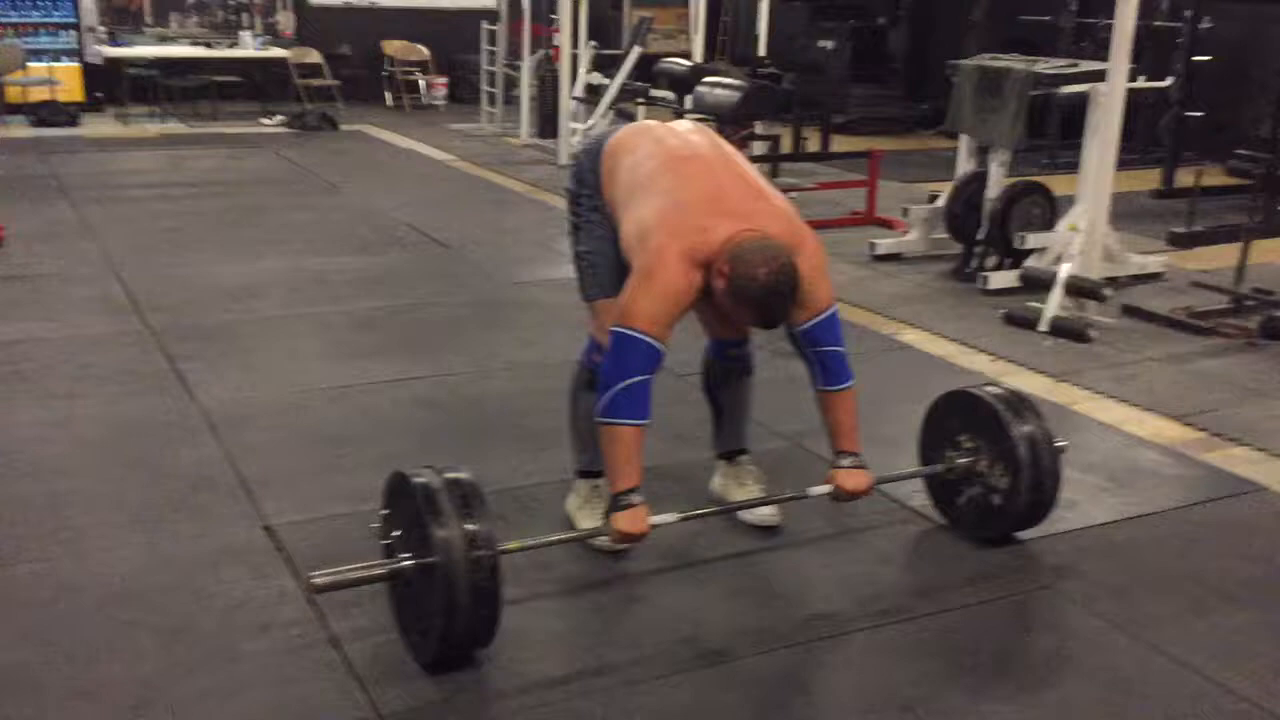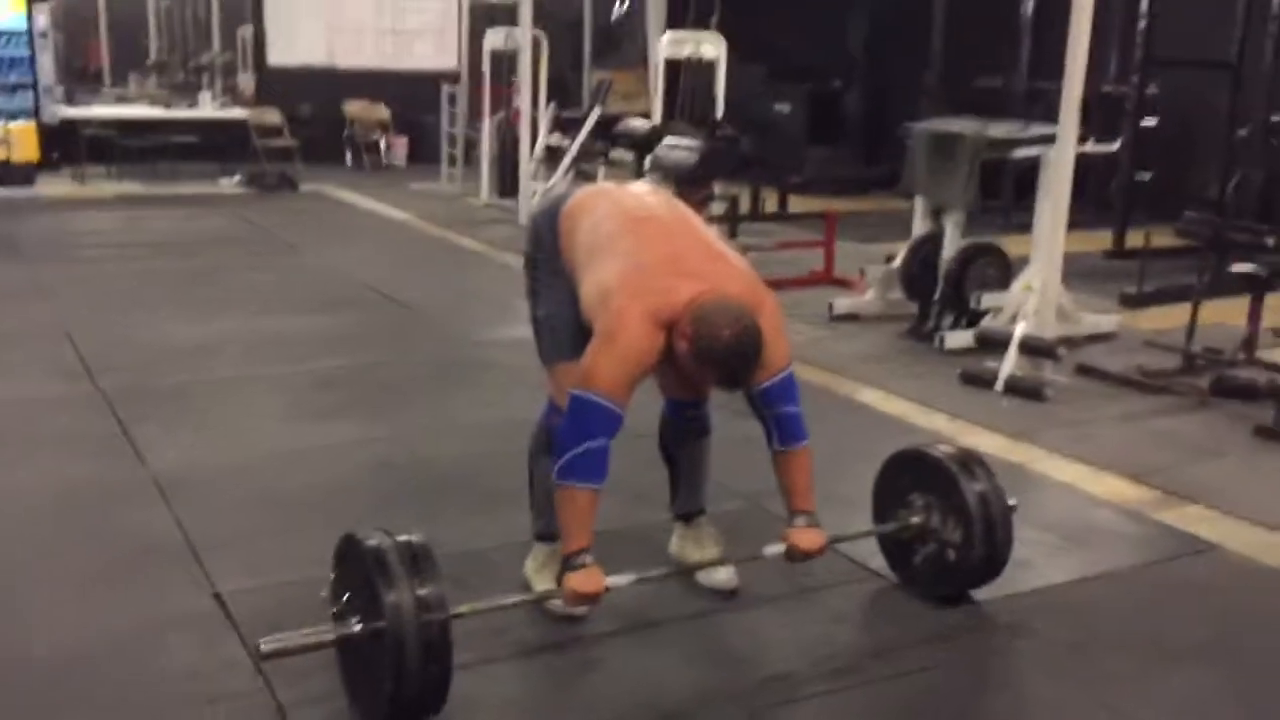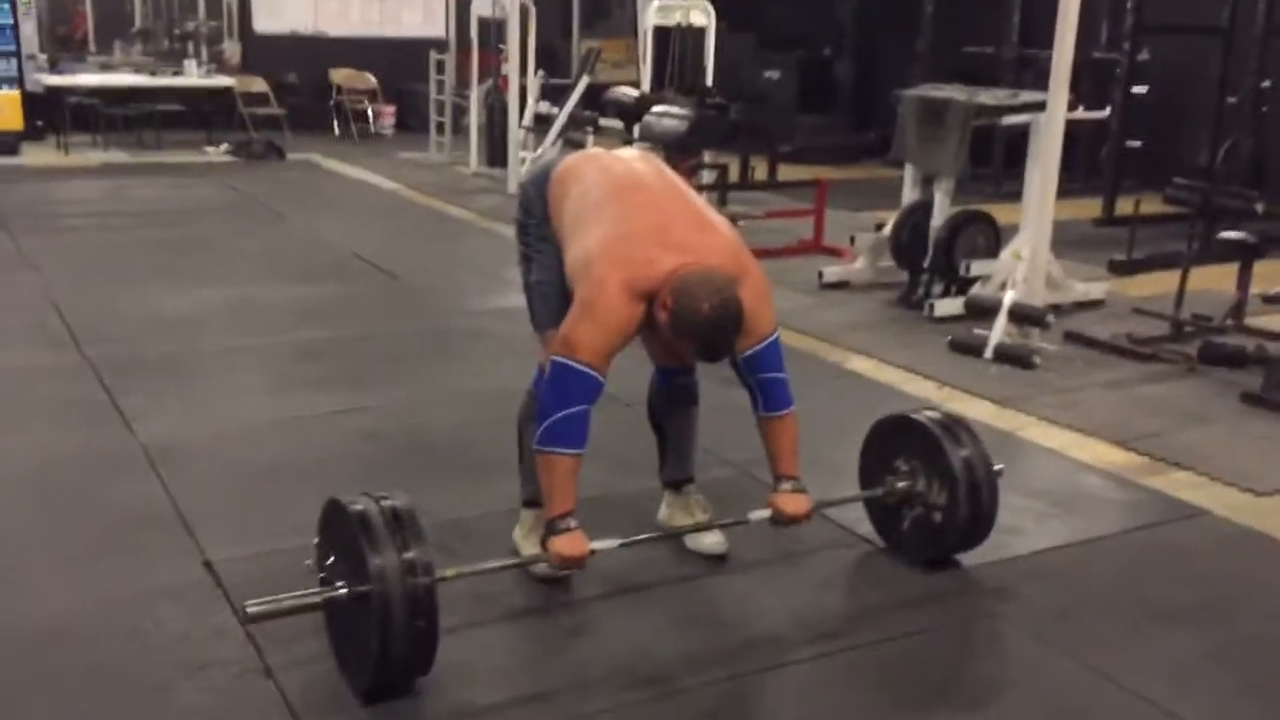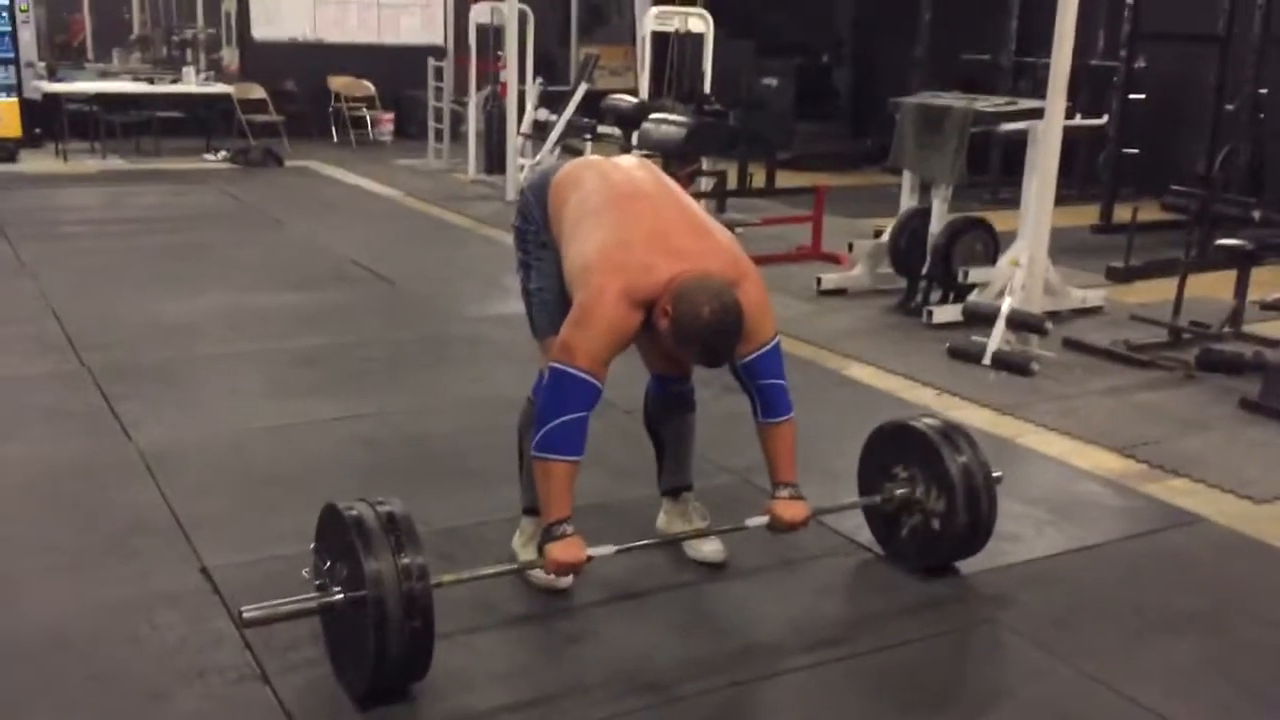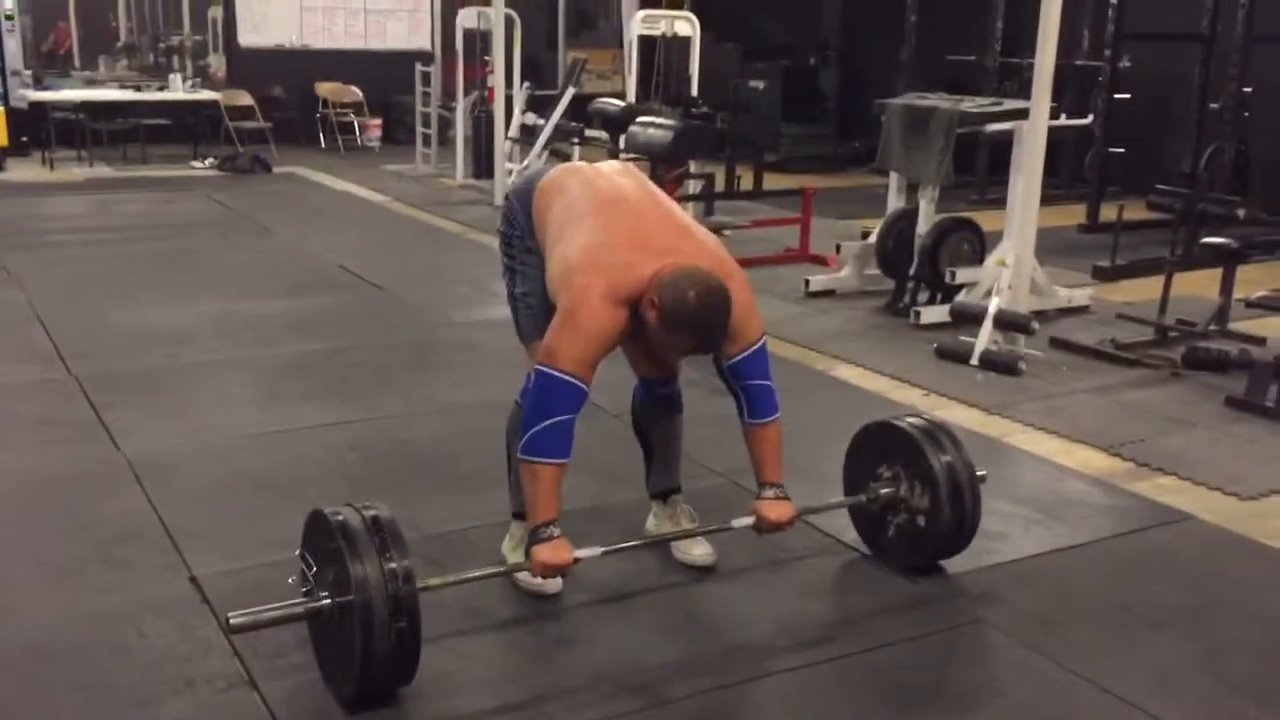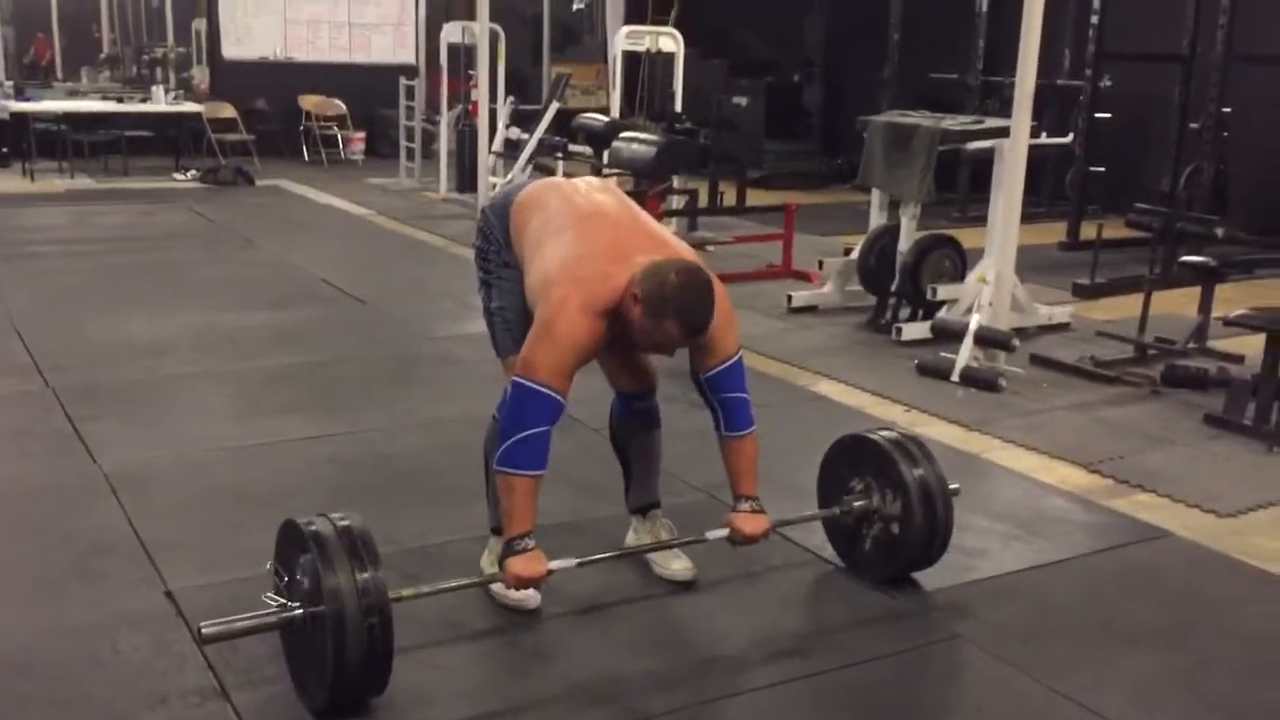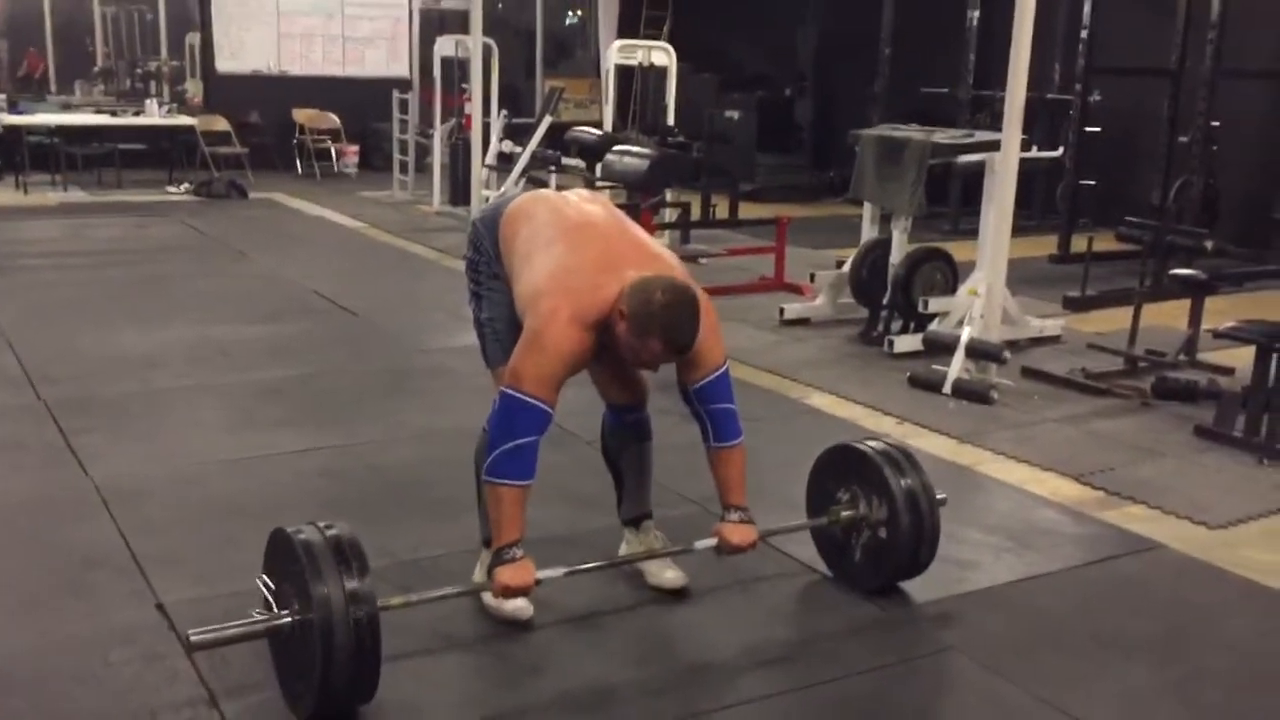
dt=0.4s
person 1, frame 1
left shoulder: (798, 249)
right shoulder: (673, 259)
left elbow: (826, 350)
right elbow: (627, 373)
left wrist: (848, 458)
right wrist: (625, 497)
left knee: (731, 336)
right knee: (615, 340)
left ankle: (733, 465)
right ankle: (590, 484)
person 1, frame 2
left shoulder: (756, 308)
right shoulder: (634, 322)
left elbow: (781, 410)
right elbow: (585, 433)
left wrist: (803, 517)
right wrist: (578, 559)
right hip: (563, 231)
left knee: (689, 397)
right knee: (573, 399)
left ankle: (690, 527)
right ankle: (549, 547)
person 1, frame 3
left shoulder: (741, 279)
right shoulder: (616, 290)
left elbow: (768, 377)
right elbow: (566, 400)
left wrist: (788, 482)
right wrist: (562, 523)
left knee: (676, 368)
right knee: (563, 368)
left ankle: (679, 495)
right ankle: (537, 514)
person 1, frame 4
left shoulder: (741, 285)
right shoulder: (613, 296)
left elbow: (768, 384)
right elbow: (565, 406)
left wrist: (786, 490)
right wrist: (559, 530)
left knee: (672, 373)
right knee: (562, 377)
left ankle: (678, 504)
right ankle: (536, 523)
person 1, frame 5
left shoulder: (726, 285)
right shoulder: (597, 298)
left elbow: (753, 384)
right elbow: (551, 408)
left wrist: (772, 490)
right wrist: (546, 532)
left knee: (660, 374)
right knee: (549, 380)
left ankle: (667, 507)
right ankle: (524, 527)
person 1, frame 6
left shoulder: (701, 298)
right shoulder: (576, 309)
left elbow: (730, 397)
right elbow: (527, 420)
left wrist: (747, 502)
right wrist: (521, 544)
left knee: (638, 386)
right knee: (528, 392)
left ankle: (647, 521)
right ankle: (501, 542)
person 1, frame 7
left shoulder: (690, 311)
right shoulder: (564, 321)
left elbow: (717, 408)
right elbow: (515, 430)
left wrist: (736, 512)
right wrist: (509, 553)
left knee: (629, 399)
right knee: (517, 407)
left ankle: (639, 533)
right ankle: (492, 555)
